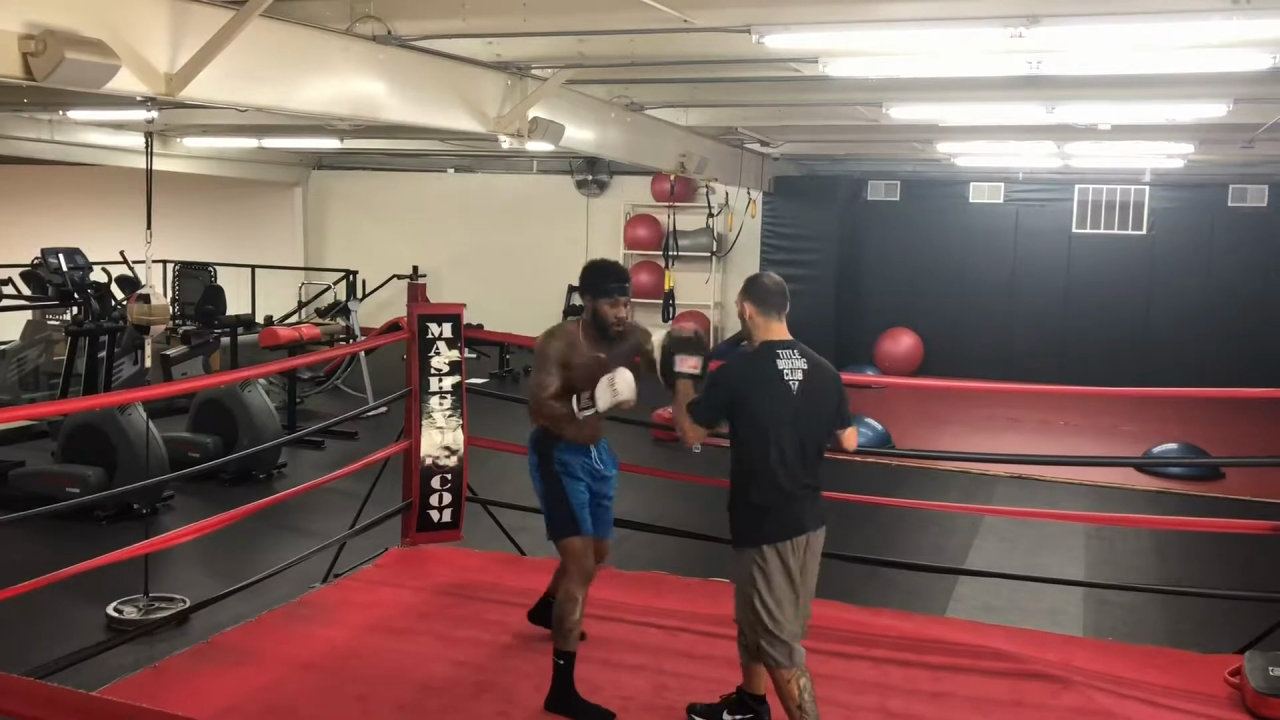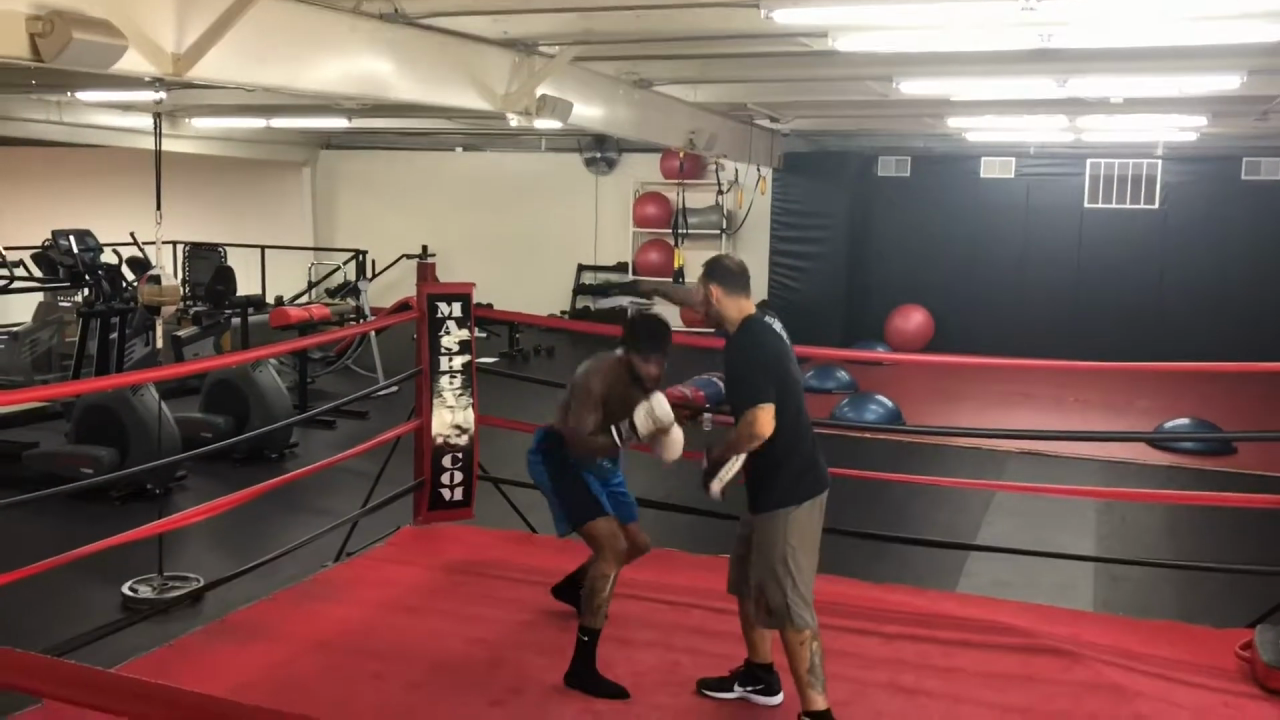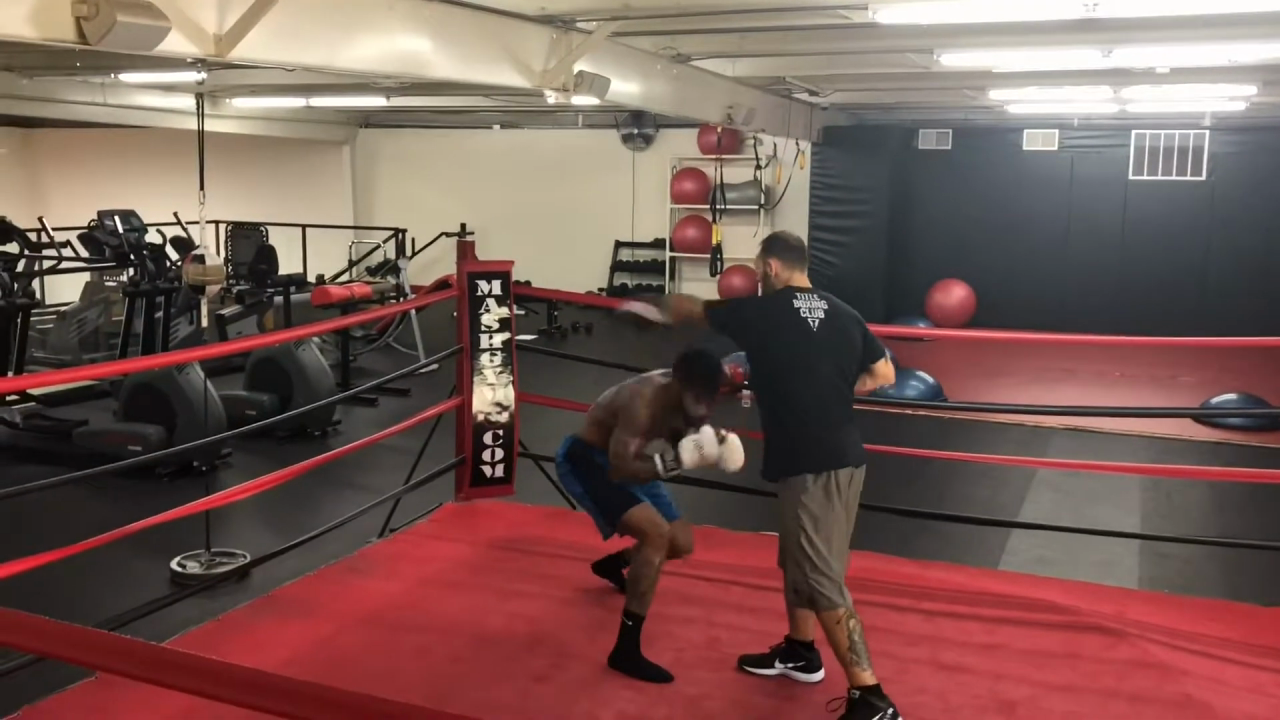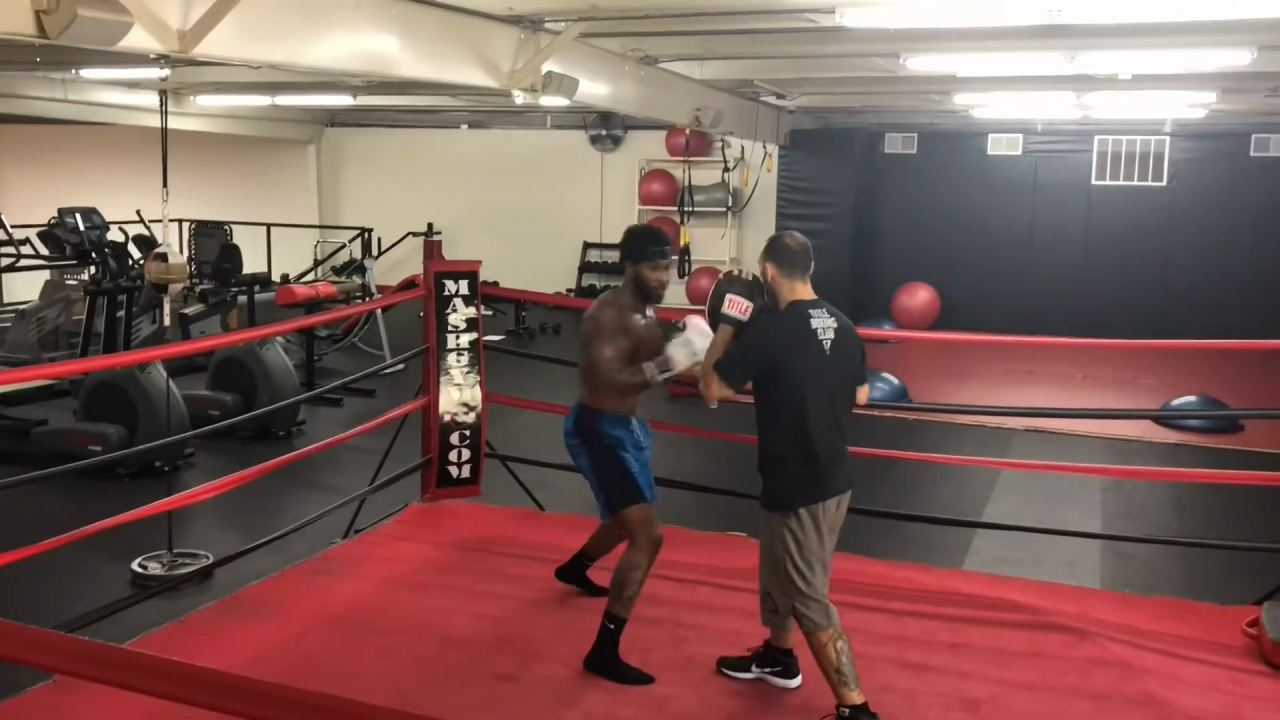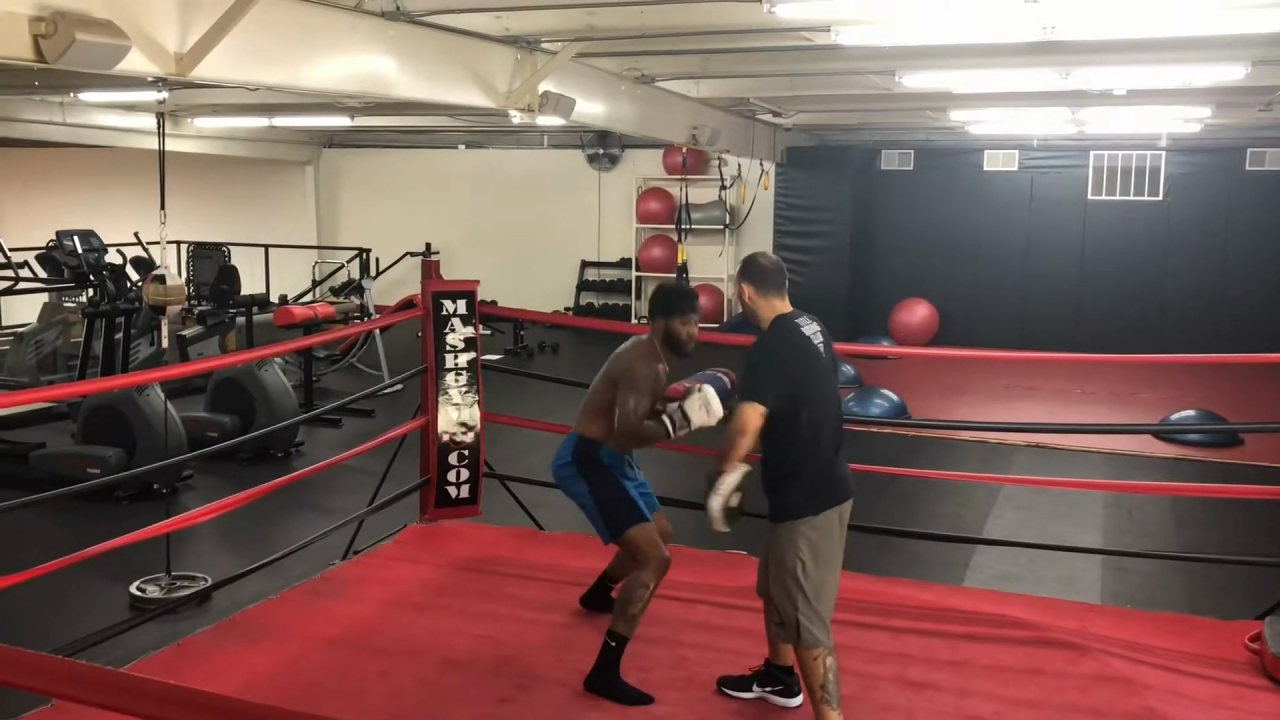
dt=1s
person 1, frame 1
left shoulder: (739, 371)
right shoulder: (821, 370)
left elbow: (687, 429)
right elbow: (848, 441)
left wrist: (685, 373)
left hip: (767, 525)
right hip: (807, 519)
left knee: (777, 638)
right knee: (754, 620)
person 1, frame 2
left shoulder: (748, 346)
right shoulder: (760, 322)
left elbow: (760, 425)
right elbow: (699, 303)
left wrist: (720, 455)
right wrist: (653, 288)
left hip: (790, 490)
right hip: (776, 483)
left knee: (786, 603)
right knee: (747, 581)
right ankle: (759, 675)
person 1, frame 3
left shoulder: (757, 311)
right shoulder: (843, 313)
left elbow: (692, 310)
right elbow: (885, 375)
left wrist: (653, 307)
left hip: (806, 467)
right hip: (846, 458)
left knee: (822, 580)
right knee: (802, 561)
right ankle: (799, 651)
person 1, frame 4
left shoulder: (767, 333)
right shoulder: (844, 328)
left elbow: (711, 389)
right elbow: (859, 398)
left wrist: (727, 324)
left hip: (798, 488)
right hip: (833, 479)
left knee: (808, 597)
right knee: (780, 576)
right ankle: (777, 657)
person 1, frame 5
left shoulder: (772, 347)
right shoulder: (810, 333)
left elbow: (748, 420)
left wrist: (727, 473)
left hip: (809, 498)
right hip: (828, 486)
left knee: (808, 610)
right knee: (776, 586)
right ankle: (777, 673)
person 2, frame 1
left shoulder: (633, 337)
right shoulder: (558, 342)
right elbow: (539, 409)
right wrist: (590, 401)
left hip: (597, 455)
right hip: (557, 457)
left knee: (595, 552)
right knee: (580, 565)
left ankle: (546, 610)
person 2, frame 2
left shoulder: (647, 375)
right shoulder: (599, 376)
left elbow: (629, 418)
right elbow: (580, 445)
left wrist: (661, 429)
right wrist: (632, 429)
left hip: (595, 456)
right hip: (558, 455)
left knee: (636, 542)
right knee: (611, 545)
left ankle: (572, 587)
right ankle: (581, 668)
person 2, frame 3
left shoulder: (690, 395)
right shoulder: (643, 400)
left elbow: (683, 433)
right elbow: (619, 471)
left wrist: (715, 443)
right wrist: (675, 459)
left hip: (634, 464)
right hip: (588, 462)
left knee: (681, 545)
right knee: (657, 535)
left ankle: (612, 564)
right ankle: (626, 651)
person 2, frame 4
left shoulder: (645, 308)
right shoulder: (606, 313)
left elbow: (640, 365)
right elbow: (602, 383)
left wrist: (687, 344)
right wrist: (671, 362)
left hip: (628, 427)
right hip: (597, 430)
left knee: (628, 523)
right knee: (647, 539)
left ankle: (575, 569)
right ankle: (603, 654)
person 2, frame 5
left shoulder: (651, 355)
right shoulder: (642, 362)
left elbow: (642, 416)
right elbow: (629, 432)
left wrist: (682, 408)
right wrist: (684, 420)
left hip: (606, 458)
right hip: (588, 462)
left knee: (659, 535)
right knee: (655, 558)
left ankle: (598, 595)
right ankle: (604, 673)
